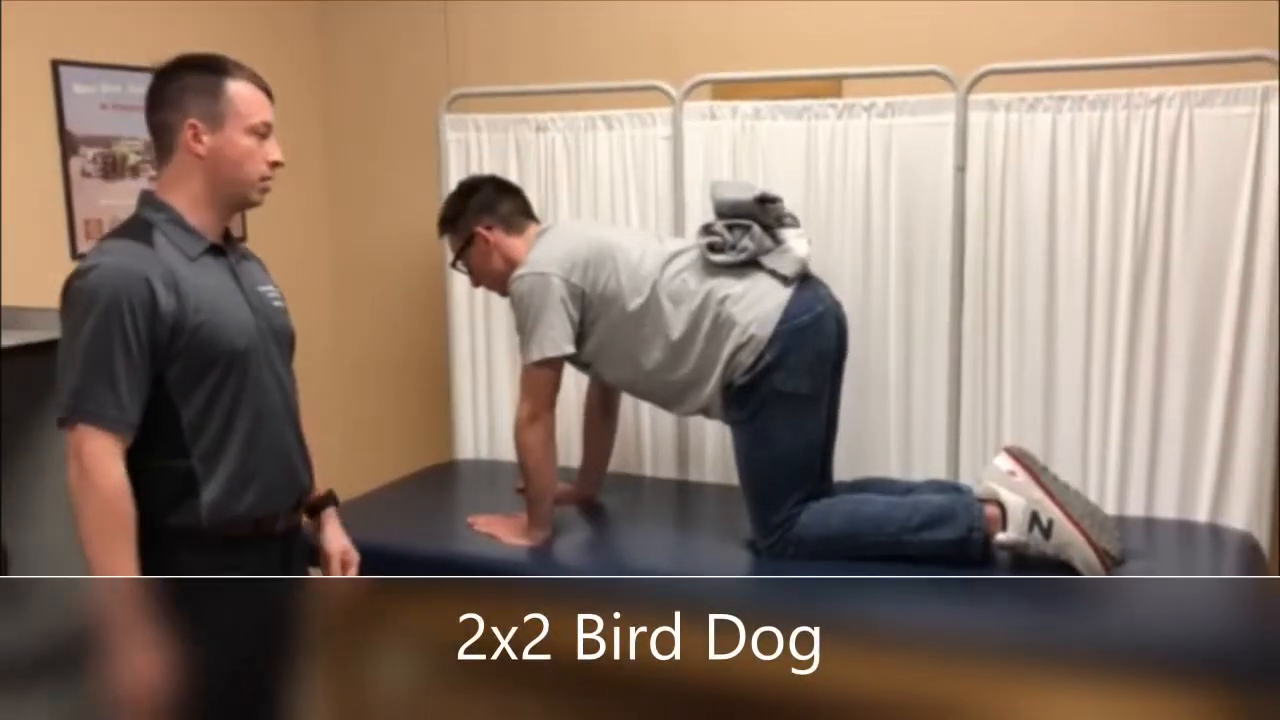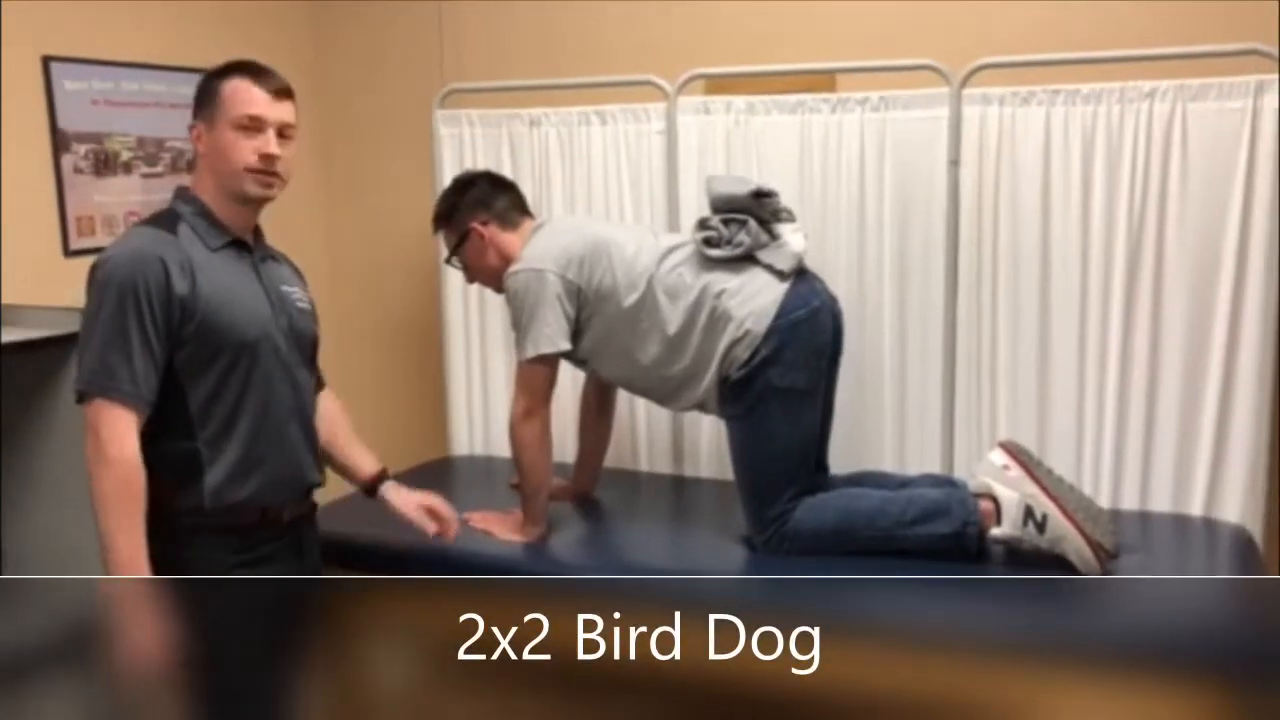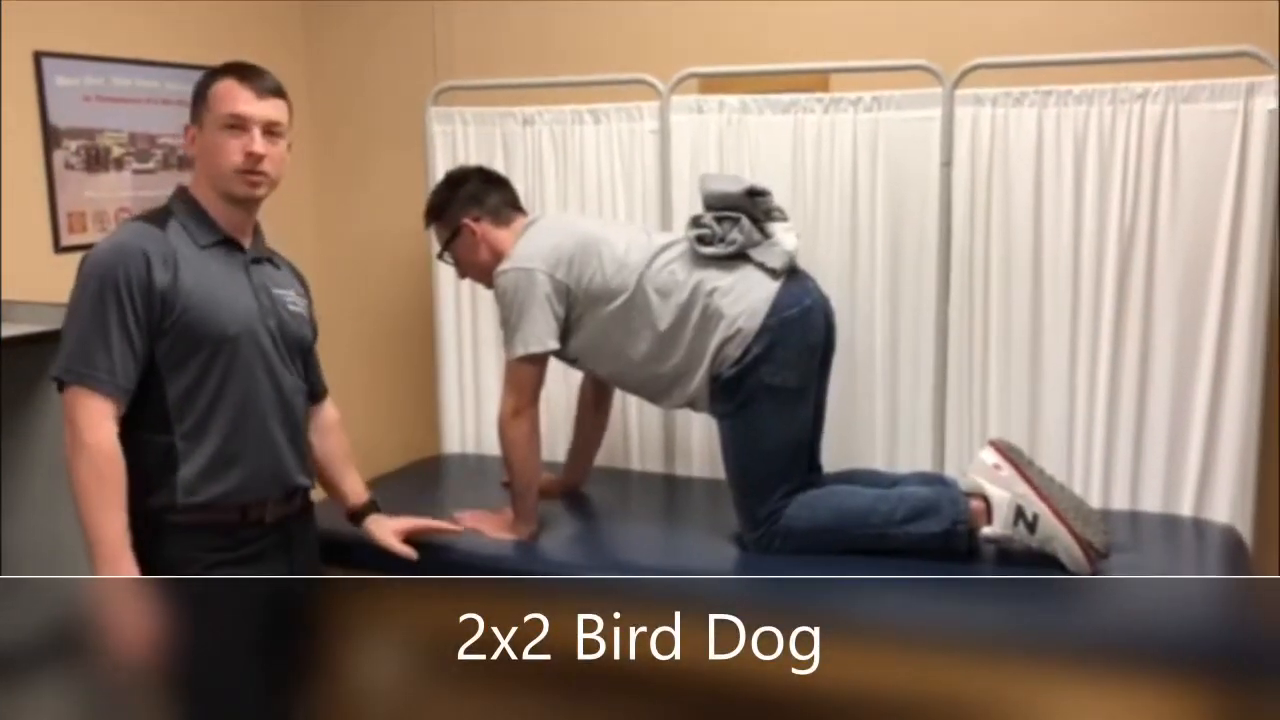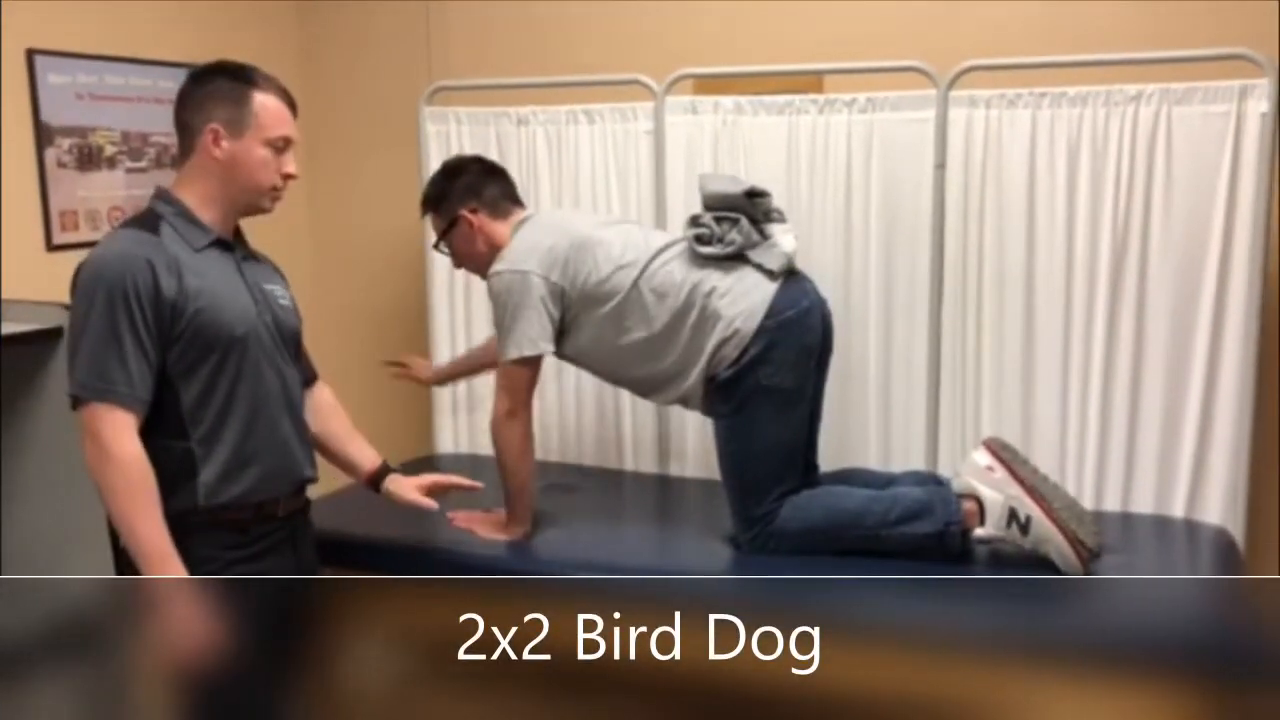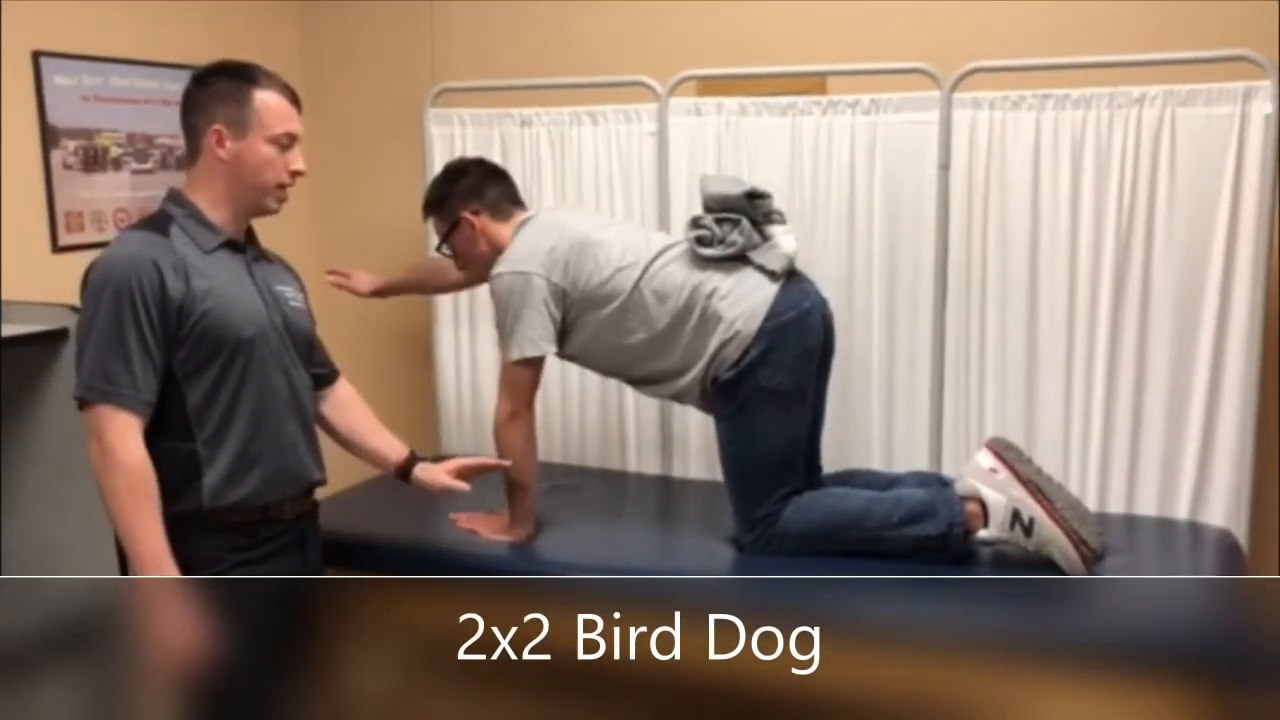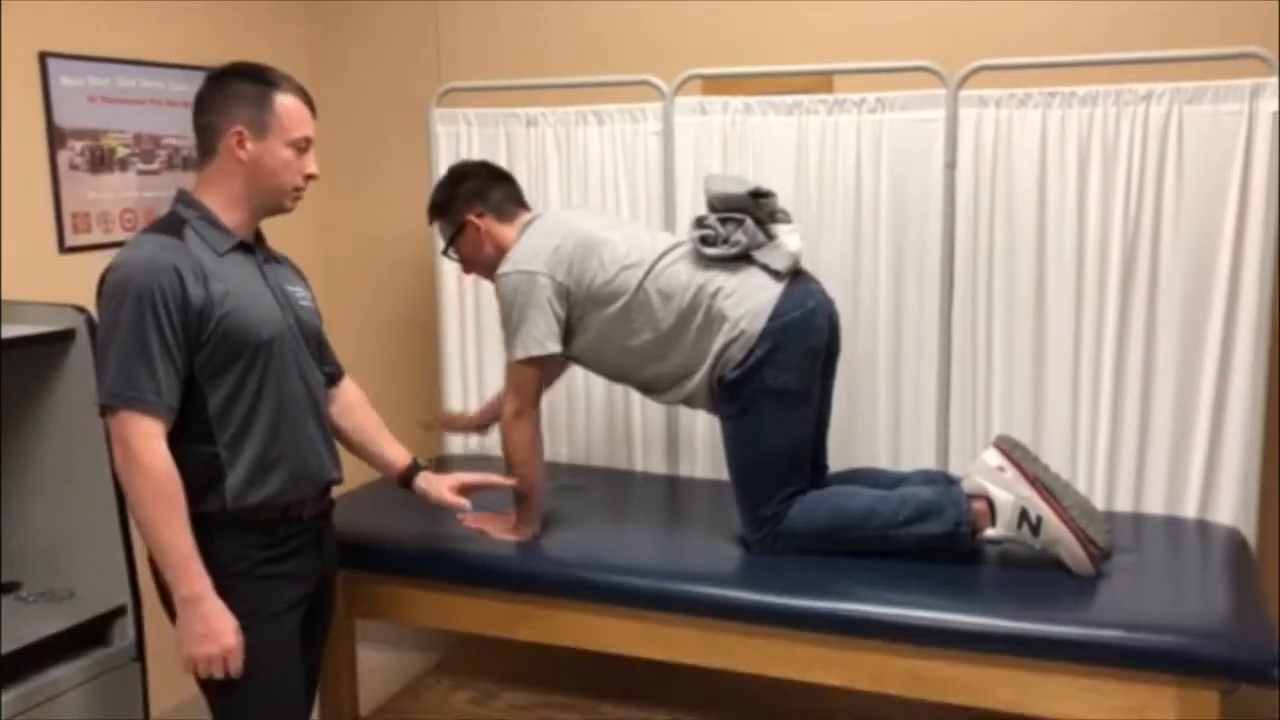
dt=0.7s
person 1, frame 1
left shoulder: (539, 276)
right shoulder: (573, 253)
left elbow: (534, 416)
right elbow: (604, 387)
left wrist: (536, 524)
right wrist: (584, 487)
left hip: (771, 343)
right hip: (799, 315)
left knee: (785, 533)
right knee: (803, 504)
left ankle: (996, 519)
right ankle: (988, 496)
person 1, frame 2
left shoulder: (535, 273)
right shoulder: (569, 247)
left elbow: (530, 412)
right elbow: (601, 381)
left wrist: (530, 520)
right wrist: (581, 483)
left hip: (767, 338)
right hip: (795, 309)
left knee: (781, 526)
right knee: (798, 495)
left ankle: (993, 514)
right ankle: (986, 489)
person 1, frame 3
left shoulder: (523, 270)
right shoulder: (560, 245)
left elbow: (518, 410)
right elbow: (600, 378)
left wrist: (521, 519)
right wrist: (570, 478)
left hip: (758, 336)
right hip: (787, 307)
left knee: (772, 525)
right knee: (789, 493)
left ankle: (982, 512)
right ankle: (976, 489)
person 1, frame 4
left shoulder: (515, 270)
right shoulder: (551, 237)
left elbow: (511, 413)
right elbow: (518, 332)
left wrist: (514, 520)
right wrist: (444, 372)
left hip: (756, 343)
right hip: (785, 309)
left knee: (767, 525)
right knee: (788, 494)
left ankle: (975, 514)
right ankle: (968, 489)
person 1, frame 5
left shoulder: (522, 274)
right shoulder: (544, 234)
left elbow: (514, 414)
right elbow: (467, 270)
left wrist: (518, 520)
right wrist: (384, 286)
left hip: (752, 343)
right hip: (786, 308)
left knee: (768, 526)
right knee: (789, 495)
left ankle: (976, 513)
right ankle: (970, 484)
person 1, frame 6
left shoulder: (524, 271)
right shoulder: (559, 235)
left elbow: (521, 413)
right elbow: (554, 360)
left wrist: (525, 521)
right wrist: (478, 418)
left hip: (762, 342)
right hip: (793, 308)
left knee: (776, 525)
right knee: (800, 491)
left ankle: (985, 513)
right ankle: (978, 485)
person 2, frame 1
left shoulder: (246, 268)
right shoulder: (125, 276)
right elbow: (96, 460)
left wrist: (322, 512)
right wrist: (127, 625)
left hip: (276, 554)
right hip: (199, 571)
person 2, frame 2
left shoulder: (284, 273)
right shoulder: (146, 263)
right elbow: (112, 435)
left wrist: (384, 485)
right wrist: (133, 598)
left hip: (293, 542)
right hip: (207, 559)
person 2, frame 3
left shoulder: (285, 278)
right shoulder: (134, 259)
right elbow: (91, 423)
left wrist: (365, 510)
right wrist: (118, 578)
left hip: (291, 543)
right hip: (196, 555)
person 2, frame 4
left shoulder: (261, 270)
right shoulder: (130, 264)
right elbow: (110, 435)
left wrist: (382, 476)
right wrist: (169, 589)
left hip: (288, 542)
right hip: (204, 558)
person 2, frame 5
left shoulder: (275, 274)
right shoulder: (140, 266)
left elbow: (325, 389)
right elbow: (116, 442)
left wrist: (411, 466)
left hip: (297, 543)
right hip: (214, 561)
person 2, frame 6
left shoulder: (280, 270)
right shoulder: (154, 270)
left elbow: (334, 391)
right elbow: (140, 445)
left wrist: (415, 473)
right wrist: (194, 598)
left hip: (309, 540)
right hip: (233, 557)
